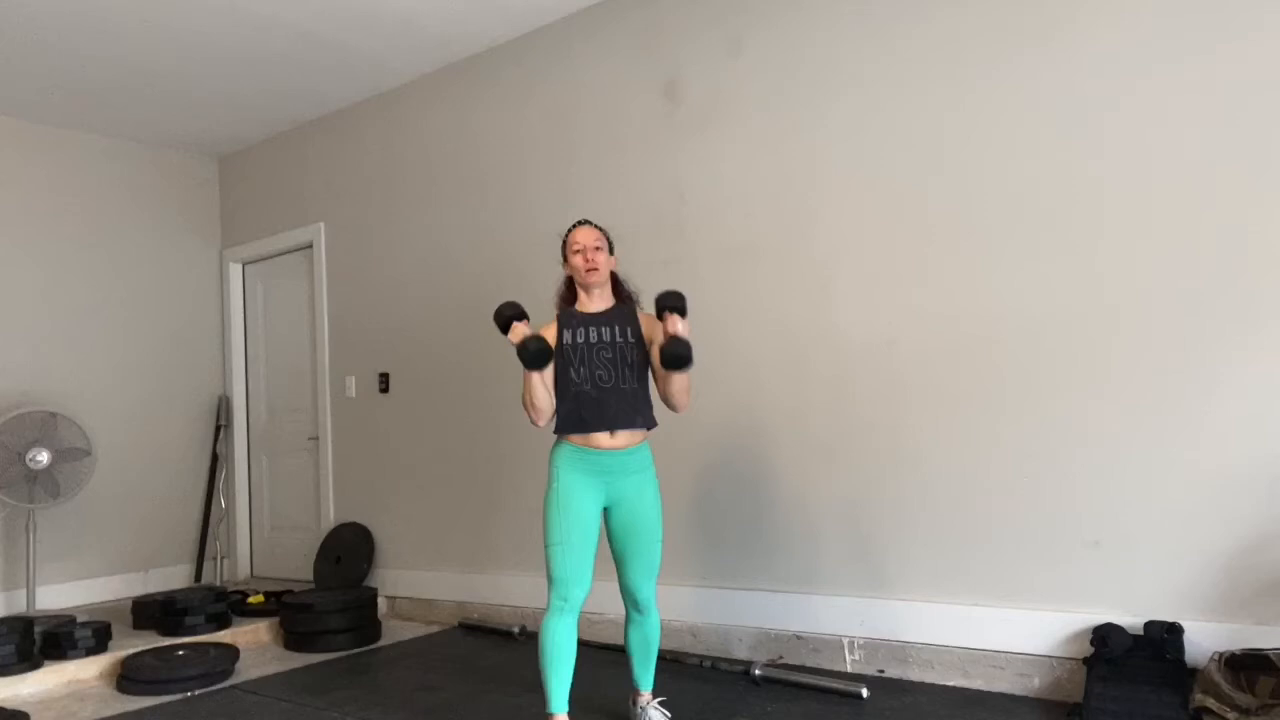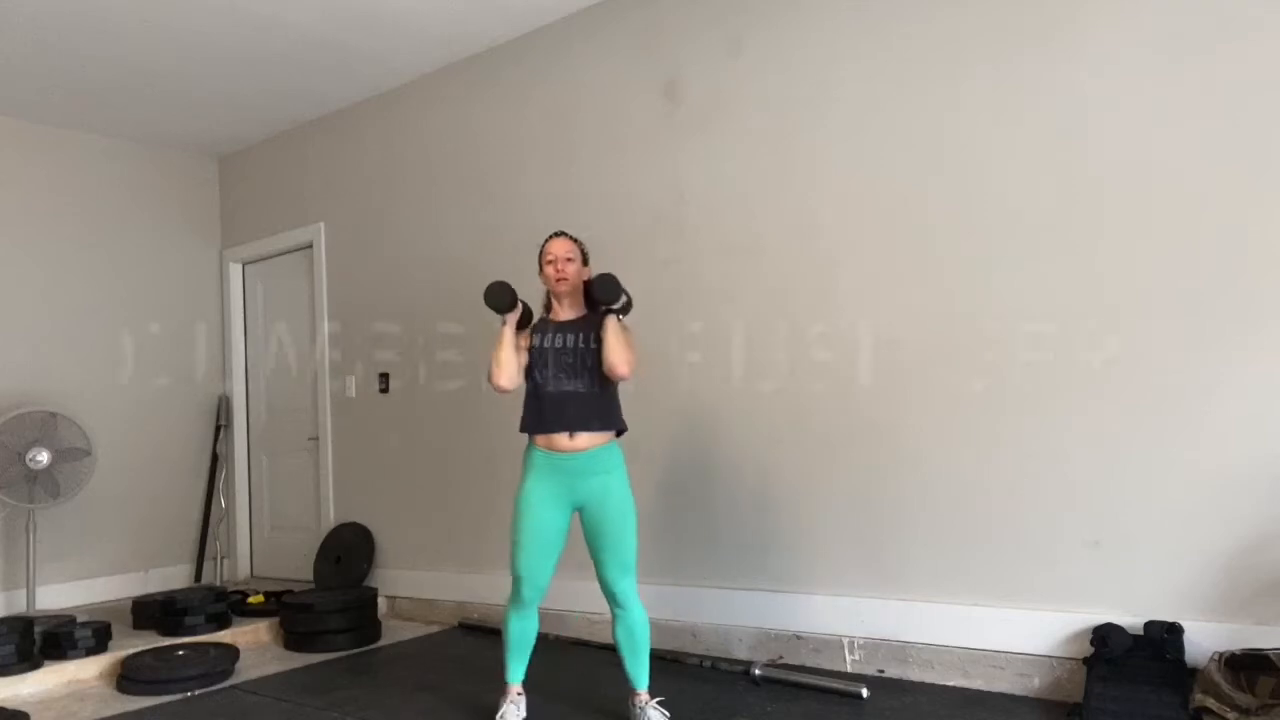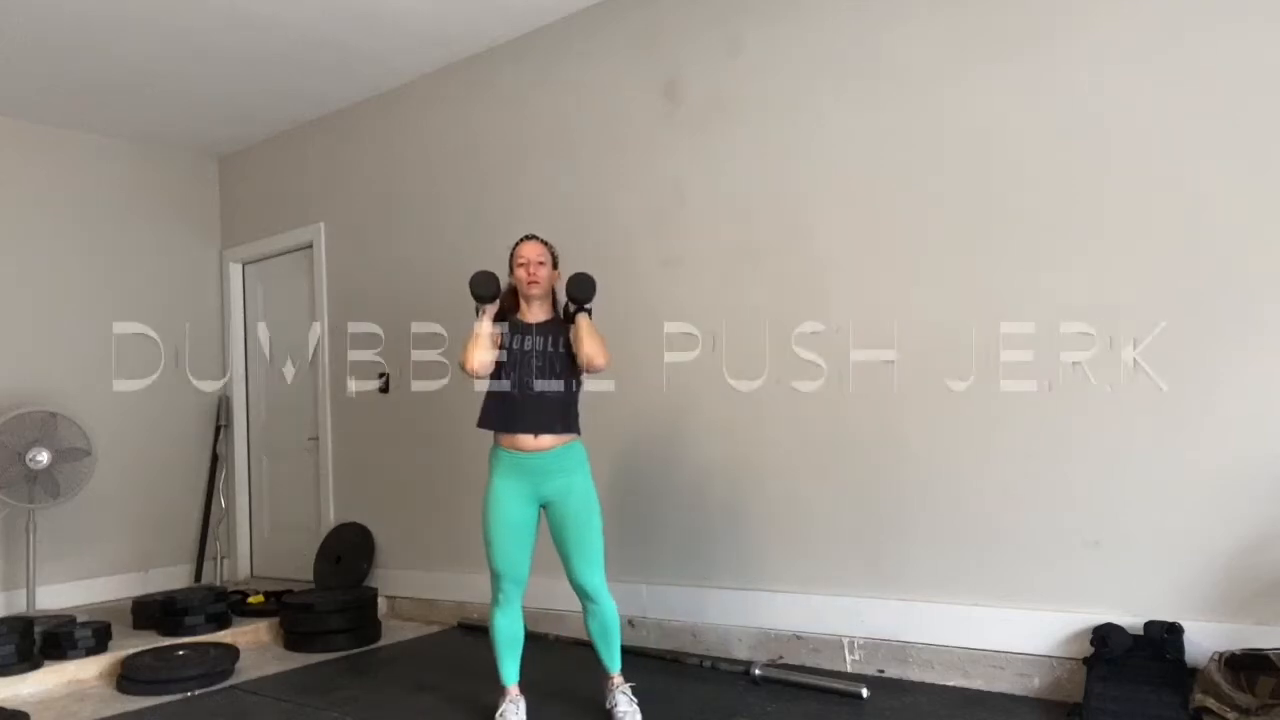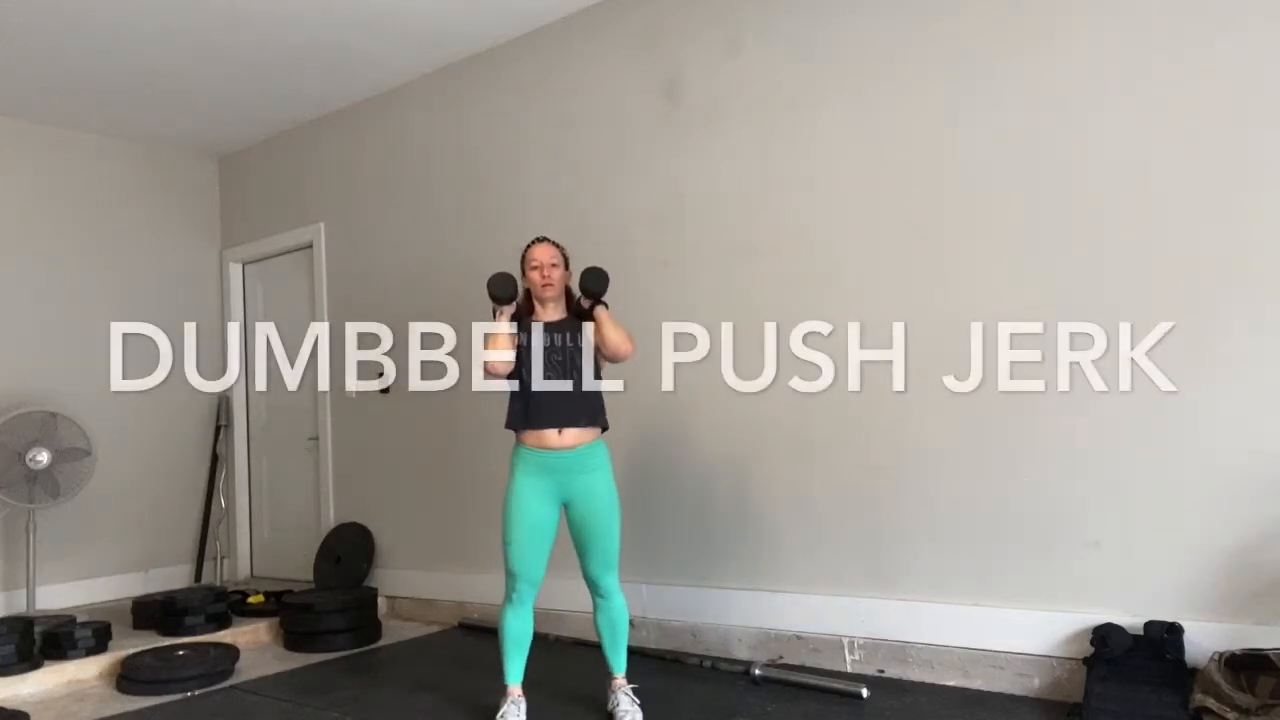
dt=0.4s
person 1, frame 1
left shoulder: (642, 320)
right shoulder: (556, 330)
left elbow: (677, 400)
right elbow: (540, 415)
right wrist: (529, 363)
left hip: (634, 468)
right hip: (576, 467)
left knee: (642, 596)
right knee: (566, 595)
person 1, frame 2
left shoulder: (606, 325)
right shoulder: (531, 335)
left elbow: (621, 369)
right elbow: (502, 381)
left wrist: (609, 314)
right wrist: (509, 324)
left hip: (602, 467)
right hip: (543, 471)
left knee: (622, 591)
right knee: (526, 592)
person 1, frame 3
left shoulder: (571, 329)
right shoulder: (499, 331)
left elbow: (596, 361)
right elbow: (475, 366)
left wrist: (580, 313)
right wrist: (486, 313)
left hip: (566, 467)
right hip: (509, 470)
left knee: (591, 584)
right knee: (507, 588)
person 1, frame 4
left shoulder: (587, 328)
right shoulder: (516, 330)
left elbow: (622, 350)
right elbow: (496, 366)
left wrist: (596, 307)
right wrist: (503, 314)
left hip: (590, 466)
right hip: (532, 469)
left knee: (604, 582)
right knee: (521, 587)
